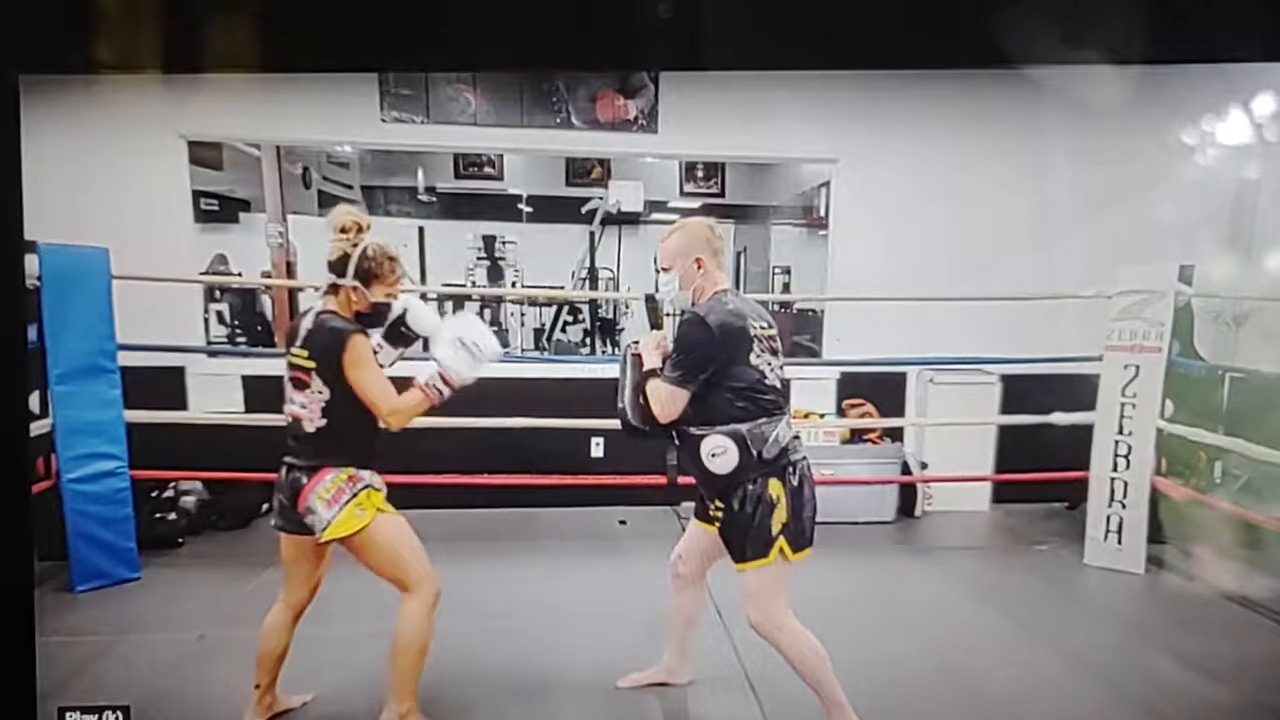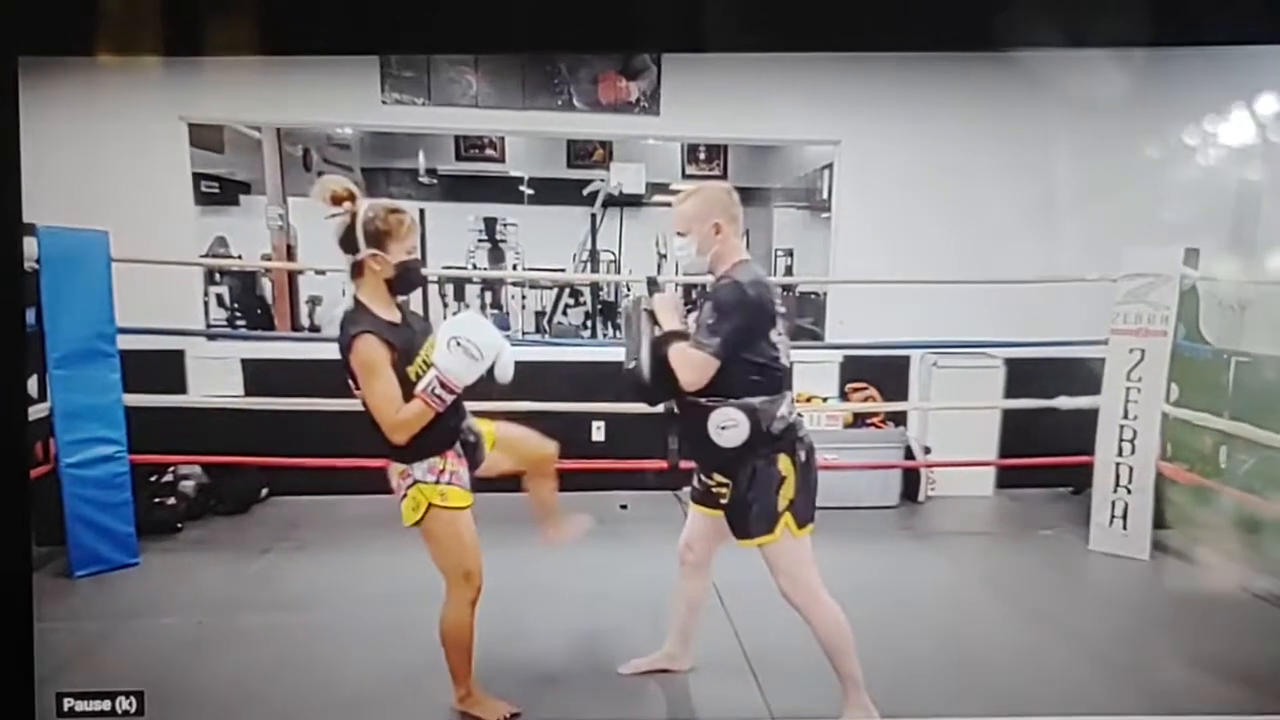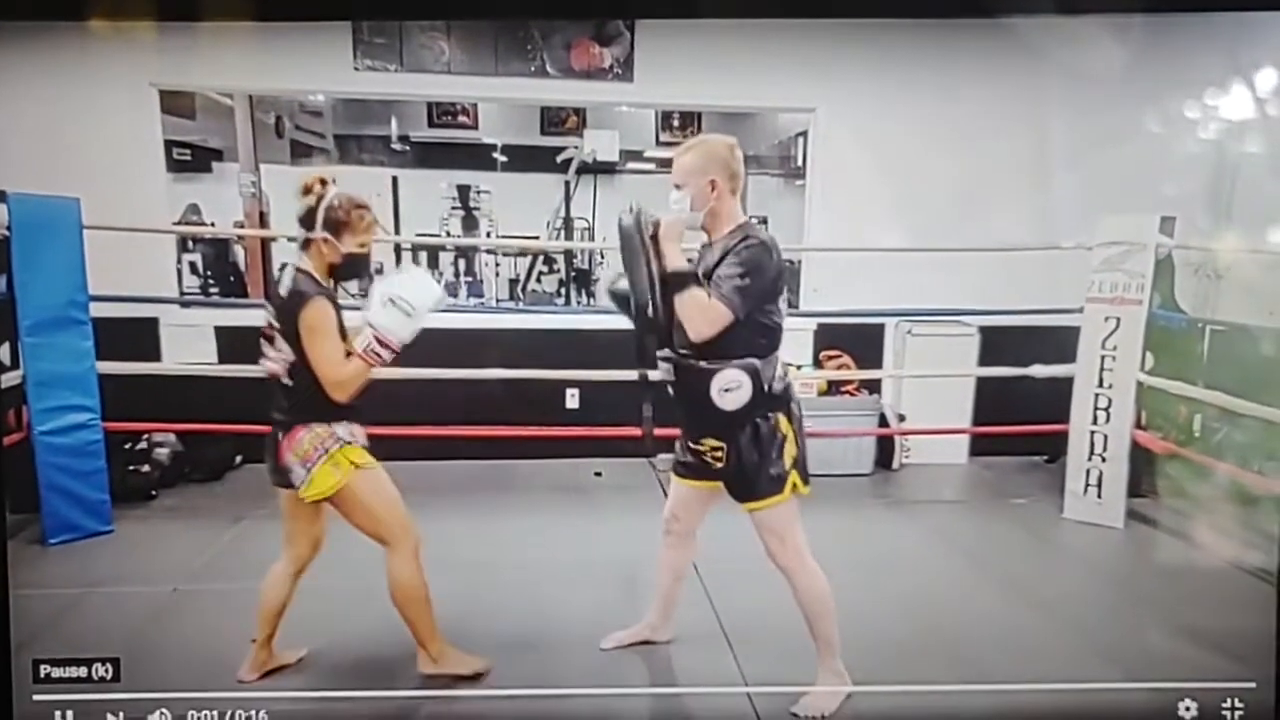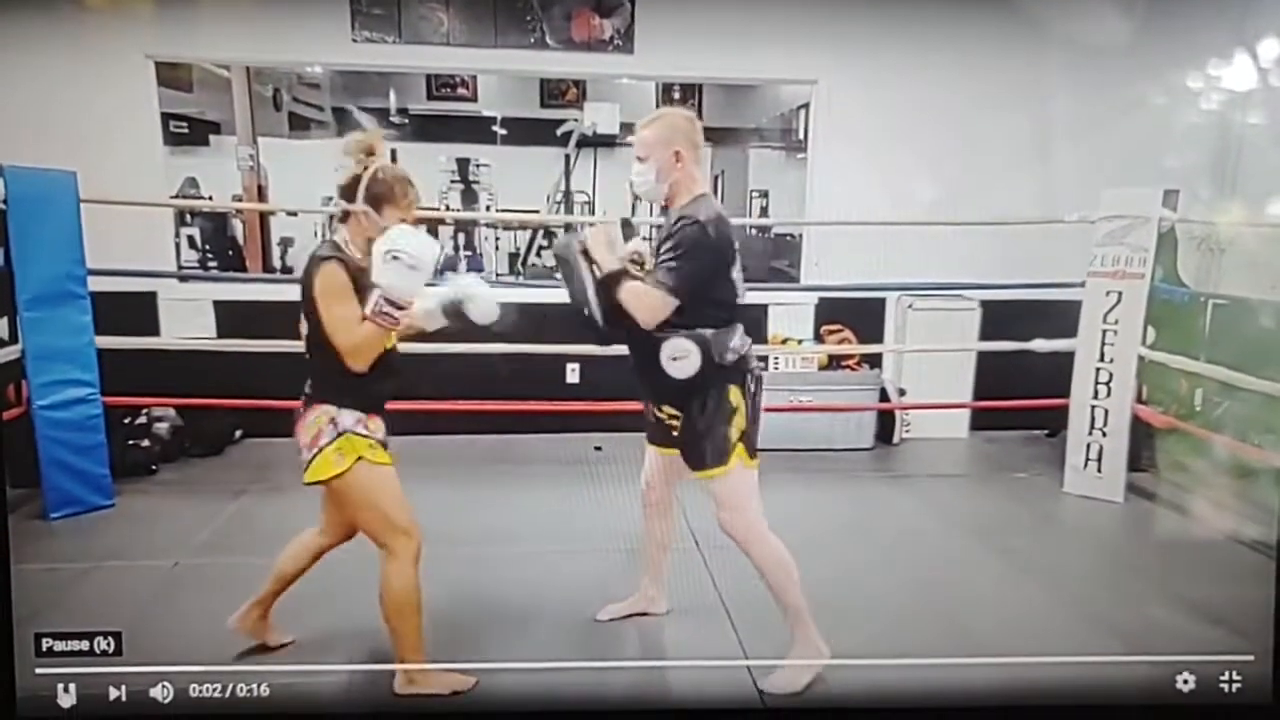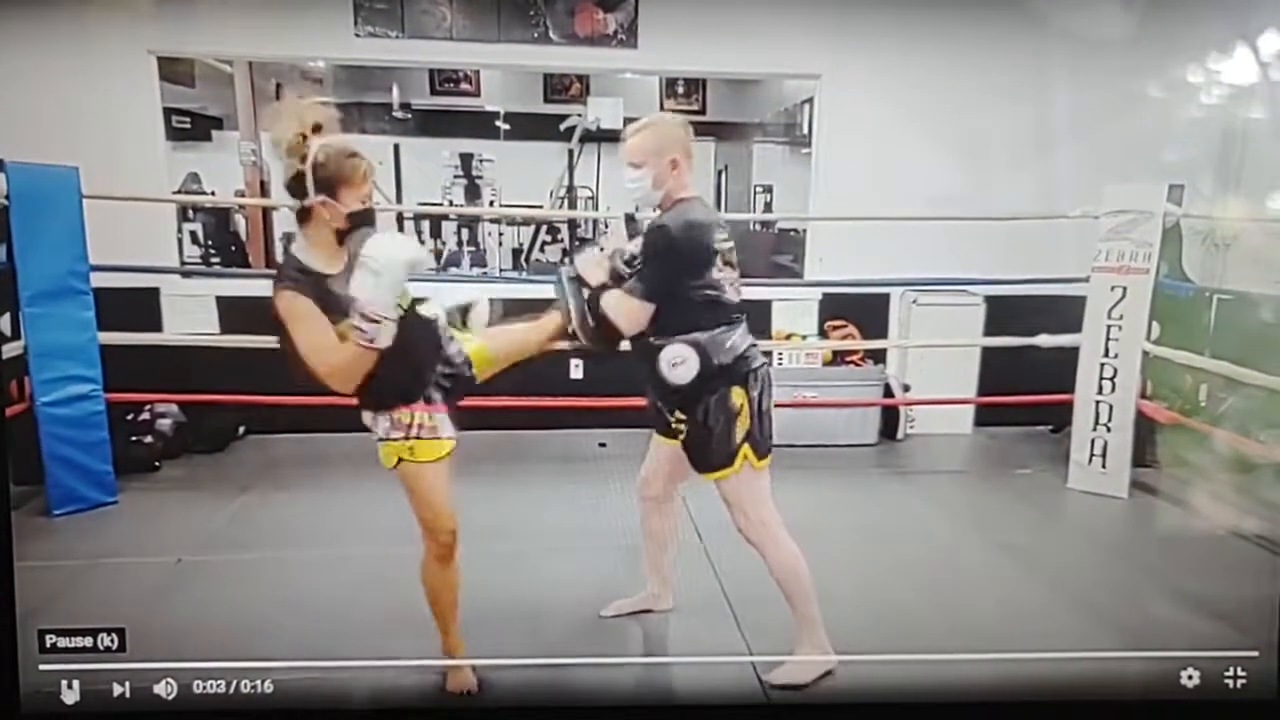
dt=1s
person 1, frame 1
left shoulder: (705, 322)
right shoulder: (750, 314)
left elbow: (666, 408)
left wrist: (651, 361)
right wrist: (674, 358)
left hip: (761, 484)
right hip: (737, 479)
left knee: (768, 616)
right knee: (685, 566)
right ankle: (674, 666)
person 1, frame 2
left shoulder: (739, 292)
right shoulder: (738, 286)
left elbow: (693, 374)
right elbow: (713, 365)
left wrist: (669, 322)
right wrist: (675, 331)
left hip: (766, 460)
right hip: (730, 455)
left knee: (800, 586)
right knee: (692, 552)
right ankle: (676, 651)
person 1, frame 3
left shoulder: (753, 250)
right shoulder: (714, 247)
left elbow: (702, 325)
right elbow: (693, 319)
left wrist: (672, 256)
right wrist: (660, 271)
left hip: (755, 422)
left knee: (786, 549)
right knee: (677, 521)
left ankle: (833, 672)
right ankle: (658, 622)
person 1, frame 4
left shoulder: (698, 226)
right shoulder: (690, 218)
left elbow: (650, 312)
right elbow: (660, 296)
left wrist: (606, 260)
right wrist: (621, 269)
left hip: (717, 390)
right hip: (682, 387)
left knee: (741, 521)
right knee: (655, 491)
left ankle: (809, 643)
right ankle: (652, 593)
person 1, frame 5
left shoulder: (671, 231)
right shoulder: (699, 220)
left elbow: (631, 319)
left wrist: (595, 278)
right wrist: (620, 270)
left hip: (724, 391)
right hip: (694, 389)
left knee: (756, 521)
right knee: (654, 487)
left ankle: (815, 645)
right ankle: (658, 591)
person 2, frame 1
left shoulder: (307, 325)
right shoulder: (348, 339)
right elbow: (394, 414)
left wrist: (393, 341)
right wrist: (449, 373)
left hip: (296, 480)
right hip: (340, 485)
left knee: (293, 598)
right knee: (423, 587)
person 2, frame 2
left shoulder: (395, 309)
right shoulder: (364, 338)
right elbow: (398, 428)
left wrist: (473, 351)
right wrist: (451, 375)
left hip: (459, 434)
right hip: (426, 468)
left knee: (543, 452)
right knee: (466, 584)
left ankle: (552, 523)
person 2, frame 3
left shoulder: (296, 287)
right shoulder: (313, 301)
left elbow: (334, 359)
right elbow: (340, 385)
left wrist: (384, 319)
right wrist: (388, 332)
left hip: (293, 439)
right hip: (322, 440)
left knee: (298, 551)
right knee: (403, 540)
left ankle: (260, 655)
right ankle: (434, 652)
person 2, frame 4
left shoulder: (365, 262)
right shoulder: (332, 269)
left elbow: (384, 332)
right elbow: (358, 355)
left wrist: (434, 308)
right wrist: (396, 293)
left hip: (353, 420)
right hip: (340, 424)
left knee: (335, 528)
right knee: (404, 542)
left ankle: (254, 617)
right ankle: (413, 672)
person 2, frame 5
left shoulder: (367, 246)
right shoulder: (294, 287)
right elbow: (342, 378)
left wrist: (442, 314)
right wrist: (376, 313)
left hip: (444, 359)
right hip: (404, 413)
left knee: (536, 329)
right knee: (442, 535)
right ankle: (453, 653)
